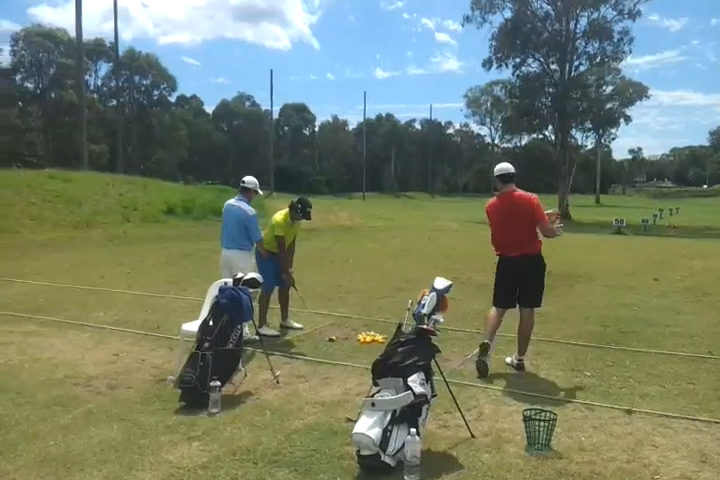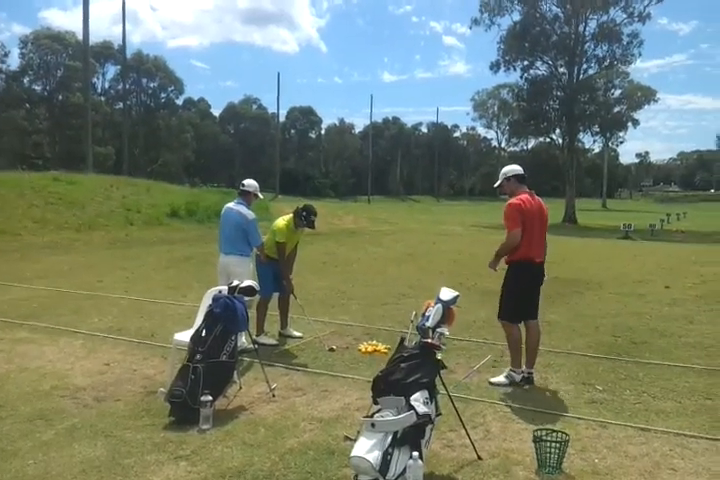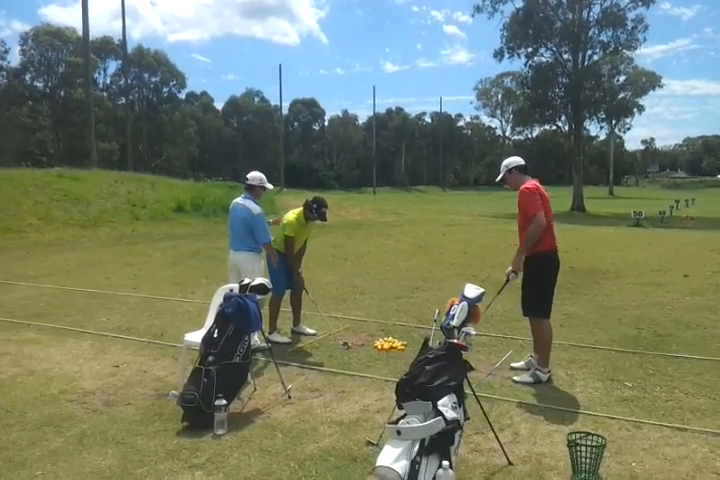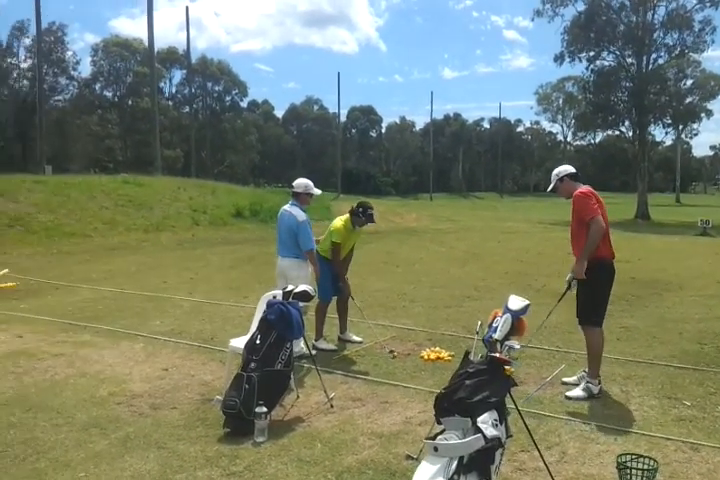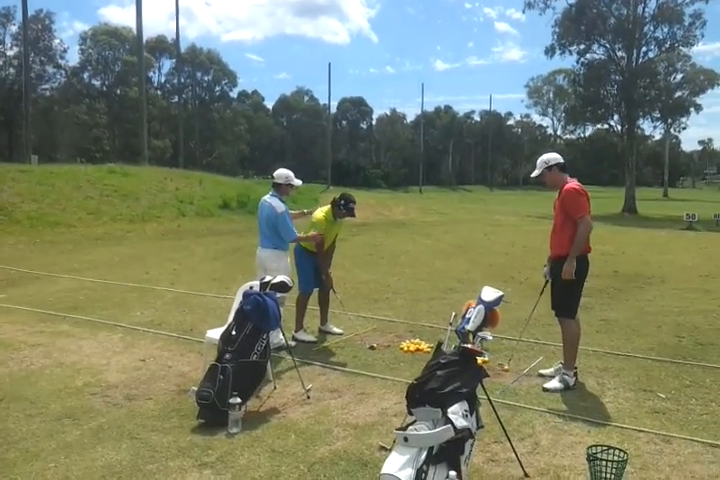
dt=0.7s
person 1, frame 1
left shoulder: (491, 206)
right shoulder: (530, 200)
right elbow: (546, 231)
left wrist: (543, 214)
right wrist: (556, 228)
left hip: (506, 262)
right hip: (532, 261)
left knee: (499, 306)
right knee: (527, 310)
left ankle: (486, 343)
right ankle: (519, 358)
person 1, frame 2
left shoulder: (515, 204)
right shoulder: (539, 203)
left elbow: (514, 239)
left wrist: (496, 258)
left hip: (520, 268)
right hip: (536, 267)
left knee: (509, 320)
right knee: (531, 320)
left ankle: (516, 372)
right ankle: (529, 371)
person 1, frame 3
left shoulder: (528, 189)
right shoulder: (531, 190)
left elbow: (540, 223)
left wrist: (521, 256)
right wrist: (515, 265)
left hip: (541, 260)
right hip: (537, 259)
left knee: (540, 315)
right knee: (533, 313)
left ankle: (542, 370)
right ankle: (536, 358)
person 1, frame 4
left shoulder: (582, 195)
right shoulder: (584, 196)
left elbow: (599, 226)
left wrist: (582, 262)
right wrist: (579, 266)
left hip: (596, 268)
right hip: (593, 267)
left knee: (591, 324)
right knee: (589, 323)
left ankle: (593, 383)
right ankle: (590, 373)
person 1, frame 5
left shoulder: (572, 190)
right shoulder: (563, 193)
left elbow: (586, 225)
left wrist: (571, 261)
right wrist: (550, 262)
left hip: (571, 264)
right hip: (562, 262)
left knee: (567, 316)
right knee: (566, 316)
left ankle: (569, 374)
right ankle: (567, 365)
person 2, frame 1
left shoulder: (227, 205)
right shoulder: (249, 211)
right elbow: (257, 239)
left hip: (226, 253)
right hip: (242, 256)
right ankle: (242, 332)
person 2, frame 2
left shoulder: (226, 208)
right shoulder: (248, 215)
right elbow: (257, 244)
right wrist: (264, 256)
left hip: (223, 258)
right hip: (240, 262)
right ankle: (238, 341)
person 2, frame 3
left shoulder: (234, 204)
right shoulder: (255, 210)
right elbow: (265, 241)
left wrist: (268, 222)
right wrist: (274, 256)
left hip: (234, 255)
right hip: (250, 258)
right ankle: (250, 340)
person 2, frame 4
left shoulder: (283, 211)
right shoulder: (301, 217)
right elbow: (308, 249)
left wrist: (314, 240)
right wrist: (316, 266)
left hip: (282, 261)
right hip: (297, 265)
right ankle: (296, 348)
person 2, frame 5
left shoulder: (265, 201)
right shoulder: (279, 207)
right elbow: (291, 237)
left wrist: (306, 212)
right wrist: (310, 237)
left hip: (262, 252)
right hip: (276, 256)
right ankle: (275, 340)
person 3, frame 1
left shoulder: (296, 220)
right shoulder: (279, 220)
left elbow: (292, 244)
right elbow: (282, 249)
left wrist: (290, 267)
right wrist: (287, 273)
left hip: (278, 254)
right hip: (266, 253)
left knee: (285, 285)
right knee: (268, 288)
left ankle: (285, 320)
right ankle: (262, 326)
person 3, frame 2
left shoulder: (299, 226)
right shoulder: (282, 226)
left elbow: (293, 249)
right elbow: (281, 256)
left wrist: (289, 273)
right wrist: (287, 280)
left hip: (279, 260)
right hip: (266, 259)
left knee: (285, 292)
right knee: (266, 295)
left ankle: (284, 328)
right ankle: (260, 334)
person 3, frame 3
left shoulder: (310, 220)
right shoulder: (292, 220)
left elbow: (302, 244)
right elbow: (289, 250)
left wrist: (298, 268)
right wrist: (297, 273)
left hip: (290, 255)
right hip: (278, 254)
left knee: (297, 288)
right knee: (279, 292)
left ankle: (297, 325)
right ankle: (272, 332)
person 3, frame 4
left shoulder: (357, 226)
right shoulder: (339, 226)
left elbow: (349, 251)
right elbow: (335, 256)
left wrist: (344, 275)
right wrist: (343, 280)
left hip: (336, 261)
right hip: (324, 260)
left knee: (344, 295)
right knee: (325, 298)
left ankle: (343, 332)
right ankle: (318, 339)
person 3, frame 5
left shoulder: (339, 218)
right shoulder: (320, 218)
left elbow: (332, 243)
right elbow: (319, 248)
left wrist: (328, 268)
right wrist: (326, 274)
left hip: (318, 253)
right hip: (305, 252)
left knee: (325, 287)
right knee: (306, 290)
left ankle: (324, 324)
right ankle: (298, 330)
